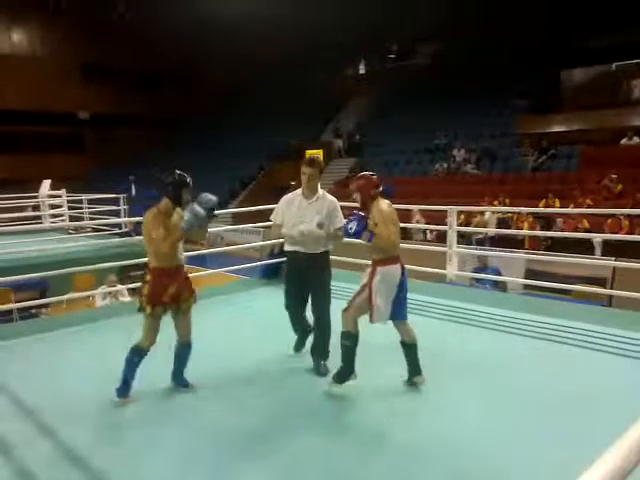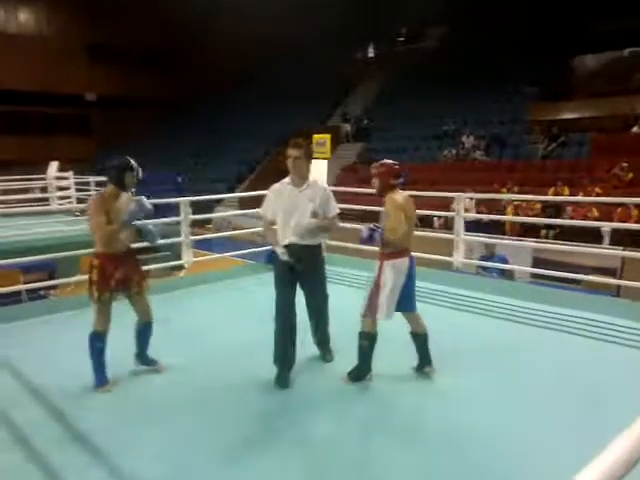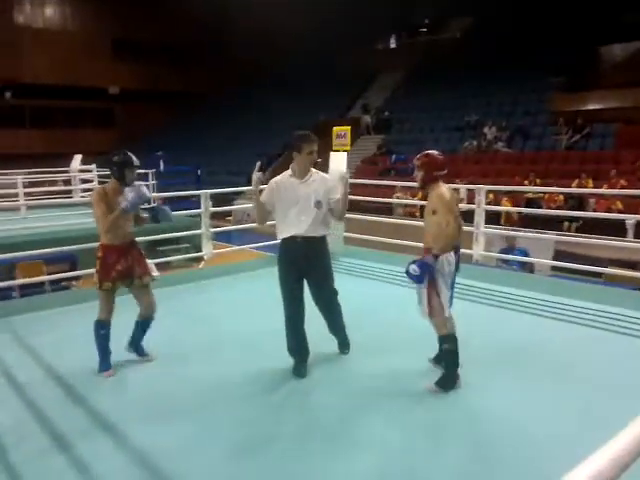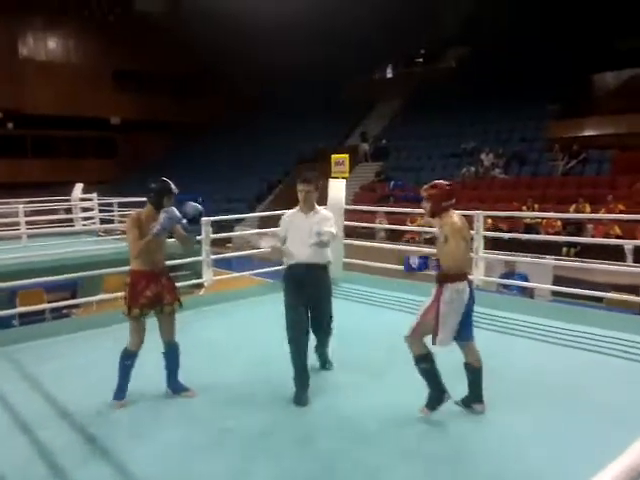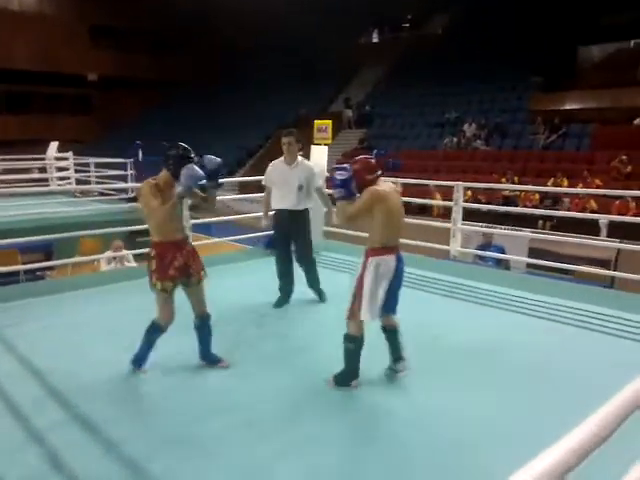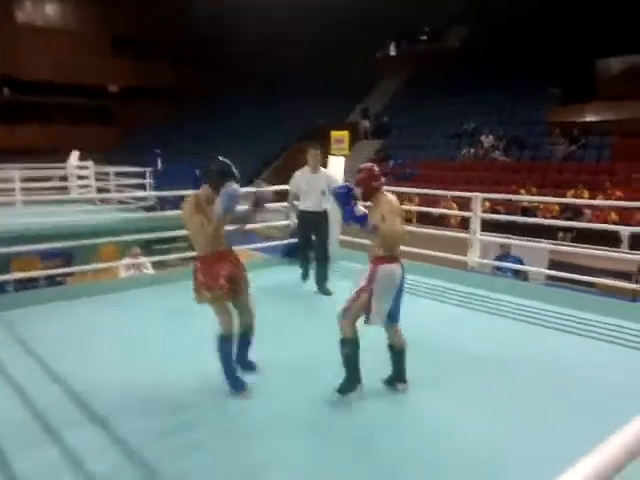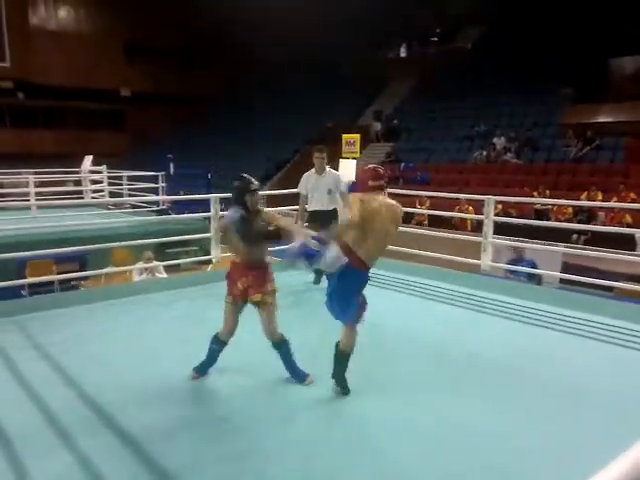
dt=0.7s
person 1, frame 1
left shoulder: (379, 209)
right shoulder: (385, 206)
left elbow: (389, 241)
left wrist: (362, 232)
right wrist: (365, 224)
left hip: (383, 270)
right hip: (396, 268)
left knee: (350, 314)
right knee: (401, 321)
left ankle: (347, 368)
right ankle: (415, 373)
person 1, frame 2
left shoulder: (393, 200)
right shoulder: (405, 199)
left elbow: (398, 235)
left wrist: (374, 235)
right wrist: (380, 232)
left hip: (392, 263)
right hip: (405, 260)
left knee: (369, 315)
right knee: (411, 313)
left ankle: (363, 368)
right ankle: (425, 363)
person 1, frame 3
left shoulder: (439, 195)
right shoulder: (444, 191)
left elbow: (449, 233)
right elbow: (457, 227)
left wrist: (428, 258)
left hip: (439, 259)
right hip: (448, 256)
left knee: (438, 316)
right knee: (442, 313)
left ankle: (451, 374)
right ankle: (445, 357)
person 1, frame 4
left shoulder: (450, 224)
right shoulder: (452, 219)
left elbow: (459, 260)
left hip: (450, 289)
right hip: (462, 286)
left knee: (414, 338)
right knee: (467, 344)
left ankle: (437, 390)
right ankle: (475, 399)
person 1, frame 5
left shoulder: (374, 192)
right shoulder: (392, 188)
left elbow: (345, 217)
left wrist: (339, 190)
right wrist: (350, 193)
left hip: (378, 259)
right hip: (394, 257)
left knee: (355, 318)
right knee: (385, 312)
left ankle: (350, 374)
right ankle: (397, 359)
person 1, frame 6
left shoulder: (388, 203)
right shoulder: (378, 203)
left elbow: (395, 236)
right elbow: (374, 230)
left wrist: (366, 221)
right wrist: (350, 207)
left hip: (384, 269)
right hip: (391, 268)
left knee: (346, 318)
right knee: (391, 324)
left ankle: (352, 378)
right ankle: (399, 377)
person 1, frame 7
left shoulder: (360, 199)
right shoulder: (397, 209)
left elbow: (351, 221)
left wrist: (324, 238)
left hip: (341, 255)
right hip: (359, 271)
right knee: (349, 326)
right ankle: (339, 378)
person 2, frame 1
left shoulder: (180, 213)
right shoulder: (153, 216)
left elbow: (198, 236)
right elbow: (165, 249)
left wrist: (207, 215)
right wrist: (184, 227)
left hip: (179, 276)
right hip: (158, 278)
left knee: (185, 336)
right knee: (148, 340)
left ankle: (178, 377)
right ankle: (124, 385)
person 2, frame 2
left shoulder: (128, 198)
right shoulder: (97, 202)
right elbow: (103, 236)
left wrist: (141, 232)
right wrist: (128, 219)
left hip: (127, 259)
right hip: (106, 264)
left knee: (146, 315)
right knee: (102, 324)
left ankle: (142, 355)
right ankle: (99, 375)
person 2, frame 3
left shoulder: (131, 192)
right shoulder: (100, 194)
right elbow: (106, 226)
left wrist: (154, 217)
right wrist: (126, 206)
left hip: (132, 252)
right hip: (110, 255)
left knee: (149, 308)
right knee: (106, 313)
left ankle: (135, 344)
right ankle: (104, 360)
person 2, frame 4
left shoulder: (167, 218)
right shoulder: (135, 220)
left elbow: (188, 244)
right elbow: (136, 252)
right wrist: (159, 230)
left hip: (162, 278)
right hip: (140, 280)
left knee: (169, 338)
right knee: (136, 342)
left ankle: (173, 383)
right ankle: (120, 390)
person 2, frame 5
left shoulder: (183, 183)
right shoulder: (150, 187)
right elbow: (162, 216)
left wrist: (207, 182)
right wrist: (181, 190)
left hip: (186, 248)
right hip: (163, 253)
left knee: (201, 309)
right knee: (166, 317)
left ankle: (206, 354)
right ankle: (140, 356)
person 2, frame 6
left shoulder: (219, 199)
right shoulder: (192, 204)
left elbow: (241, 220)
right elbow: (205, 240)
left wrist: (254, 208)
right wrist: (222, 212)
left hip: (229, 257)
right hip: (209, 265)
left knee: (248, 317)
right knee: (228, 323)
left ankle: (241, 360)
right ankle: (232, 377)
person 2, frame 7
left shoulder: (265, 215)
right shoulder: (231, 219)
left elbow: (291, 227)
right elbow: (239, 249)
left hip: (261, 273)
right hip: (239, 273)
left knee: (271, 332)
right knee: (227, 331)
left ankle: (294, 369)
right ankle: (205, 365)
person 3, frame 1
left shoulder: (330, 203)
right shoulder: (287, 200)
left elbow: (338, 233)
right elbow: (274, 231)
left wrist: (319, 236)
right wrist: (289, 234)
left hip: (318, 260)
right hip: (294, 259)
left knee: (321, 310)
right knee: (292, 305)
left ankle: (319, 356)
right ankle: (303, 331)
person 3, frame 2
left shoulder: (321, 190)
right shoulder: (276, 190)
left elbow: (333, 223)
right elbow: (267, 226)
left wrist: (314, 225)
right wrist: (277, 246)
left hip: (311, 253)
right hip: (285, 255)
left knee: (318, 304)
right knee: (284, 311)
left ankle: (323, 344)
right ankle: (284, 366)
person 3, frame 3
left shoulder: (325, 182)
right shoulder: (277, 184)
left elbow: (339, 216)
right elbow: (260, 219)
left wrist: (345, 192)
right wrist: (255, 190)
left hip: (316, 246)
right hip: (289, 248)
left knee: (327, 299)
right knee: (292, 306)
left ankle: (342, 337)
right ankle: (300, 357)
person 3, frame 4
left shoulder: (325, 216)
right shoulder: (289, 217)
left elbow: (328, 237)
right elbow: (279, 242)
left wrist: (321, 241)
right wrist: (278, 248)
left hip: (318, 273)
right hip: (294, 274)
left knee: (322, 324)
right knee: (297, 329)
left ankle: (322, 353)
right ankle: (301, 384)
person 3, frame 5
left shoulder: (307, 168)
right shoulder: (273, 167)
left elbow: (320, 190)
right elbow: (268, 193)
left wrist: (331, 210)
right wrist: (265, 216)
left hip: (300, 215)
right hip: (280, 215)
left knee: (305, 256)
right knee: (282, 257)
left ankle: (316, 287)
right ankle: (285, 293)
person 3, frame 6
left shoulder: (327, 176)
right shoulder: (299, 175)
right elbow: (291, 197)
right wrist: (293, 212)
left hip: (321, 215)
right hip: (304, 214)
left knee: (322, 250)
right knee: (303, 246)
left ankle: (322, 283)
right ankle: (305, 268)
person 3, frame 7
left shoulder: (334, 176)
right shoulder: (307, 177)
left elbow: (343, 195)
right elbow: (303, 200)
right wrist: (301, 219)
left hip: (331, 214)
right hip: (314, 214)
right ankle: (318, 273)
